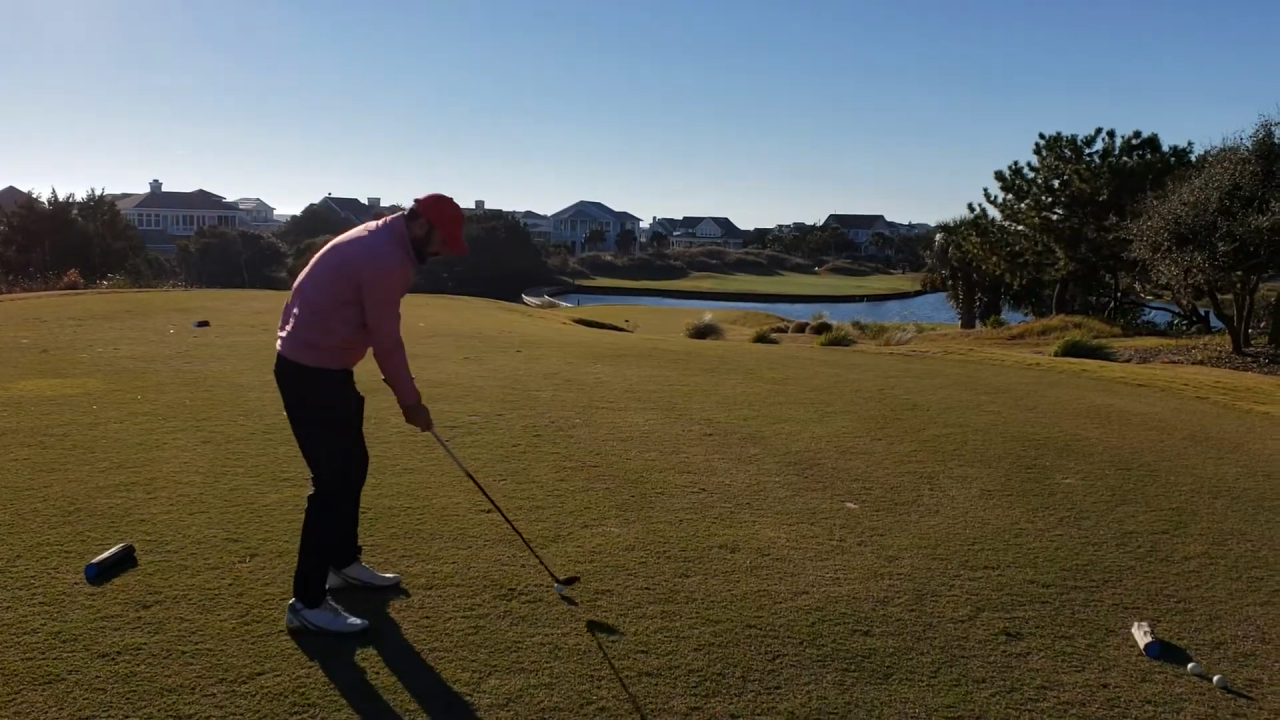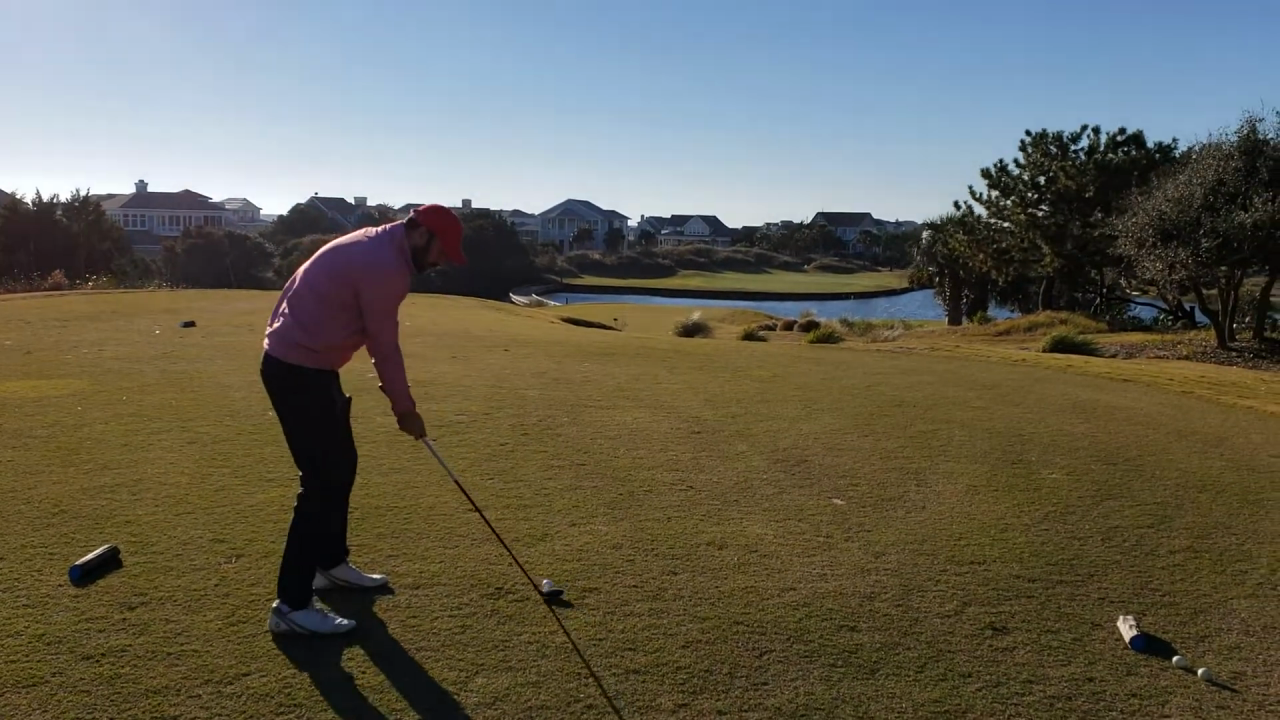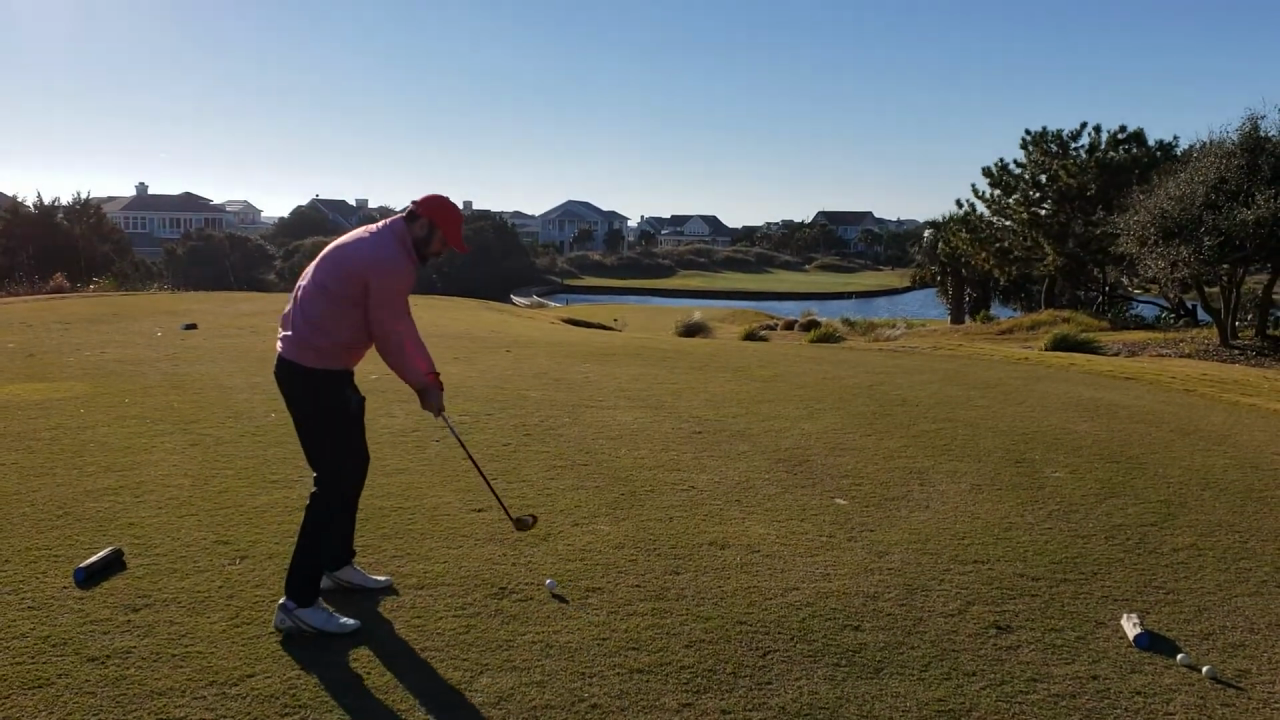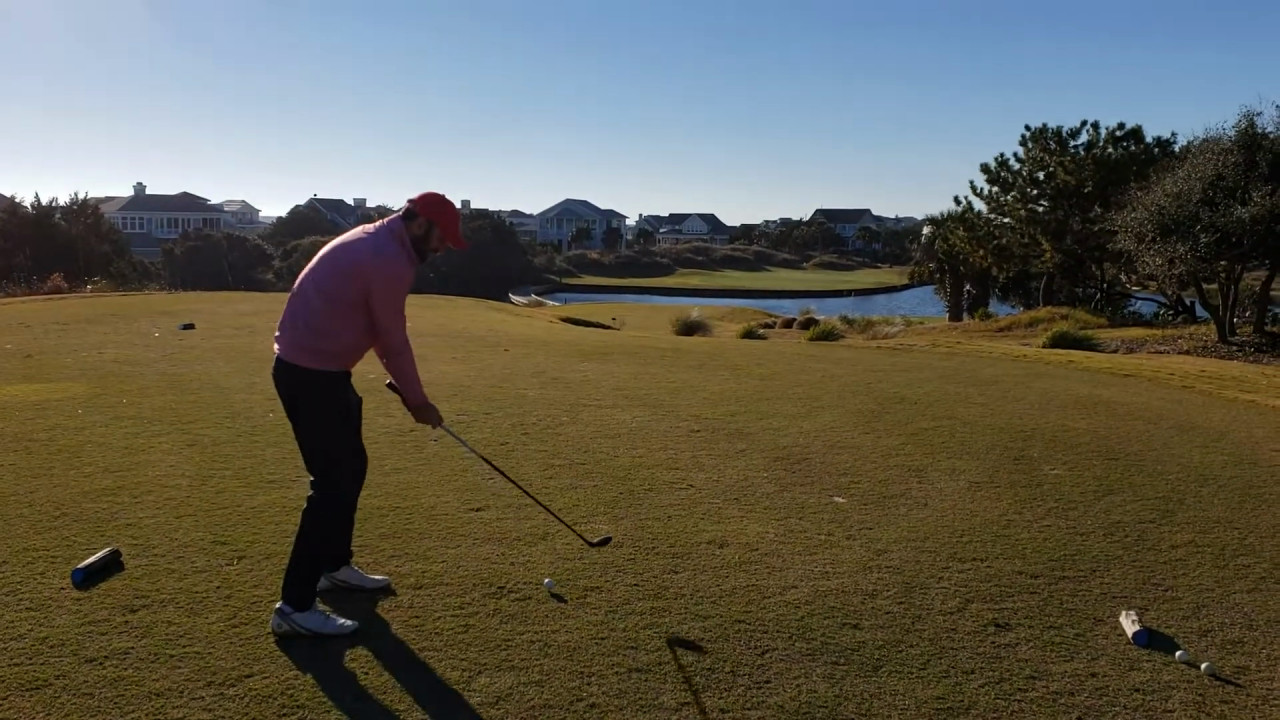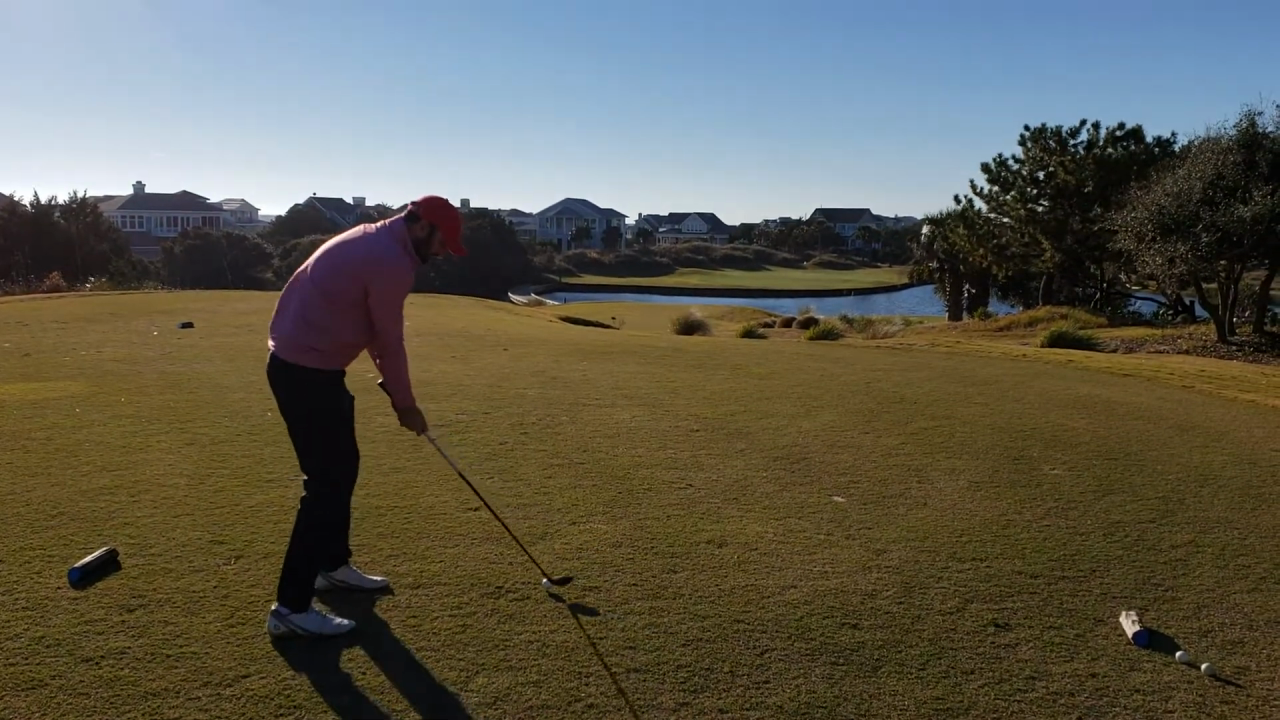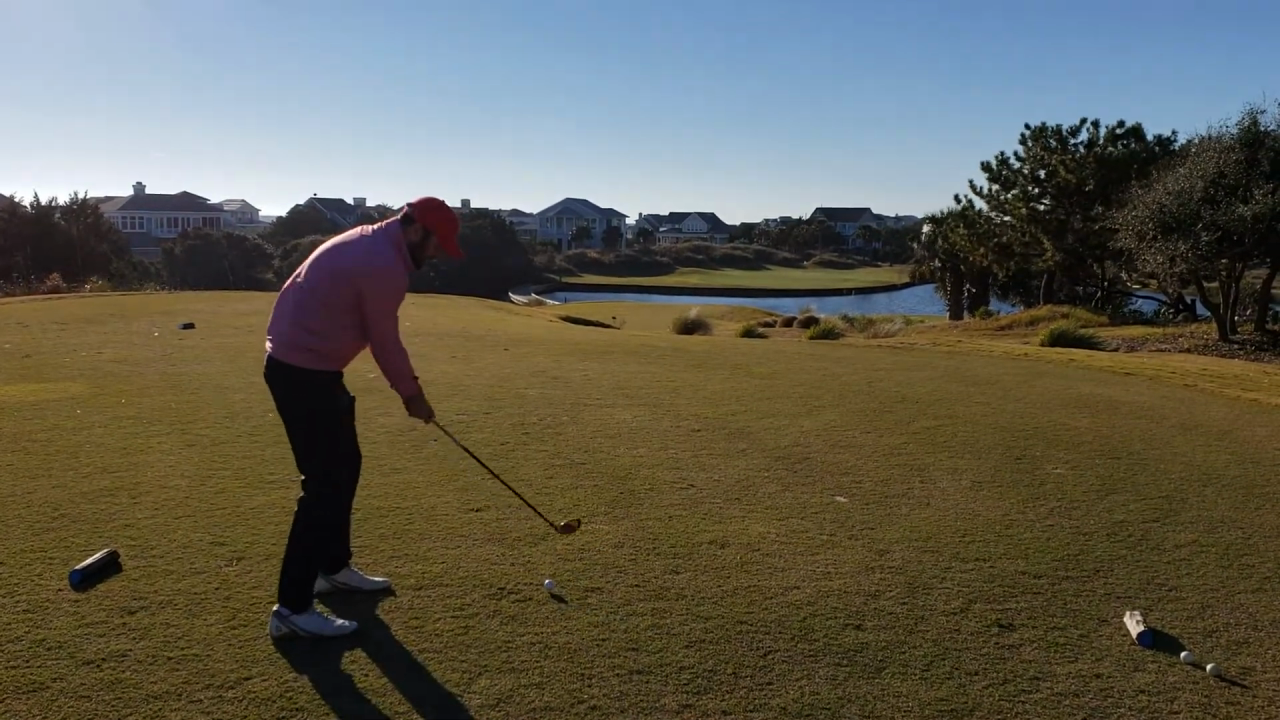
dt=0.5s
person 1, frame 1
left shoulder: (381, 243)
right shoulder: (384, 258)
left elbow: (382, 336)
right elbow: (386, 341)
left wrist: (405, 392)
right wrist: (410, 401)
left hip: (323, 365)
right hip: (311, 370)
left knee: (351, 466)
right knee: (335, 479)
left ankle: (343, 562)
right ankle: (307, 602)
person 1, frame 2
left shoulder: (379, 250)
right shoulder: (383, 266)
left elbow: (381, 342)
right elbow: (383, 348)
left wrist: (401, 399)
right wrist: (405, 408)
left hip: (306, 364)
right hip: (296, 368)
left knee: (340, 466)
right knee: (324, 479)
left ankle: (330, 563)
right ankle: (291, 604)
person 1, frame 3
left shoulder: (383, 247)
right shoulder: (387, 260)
left elbow: (401, 324)
right elbow: (389, 340)
left wrist: (430, 376)
right wrist: (423, 388)
left hip: (322, 366)
right hip: (311, 371)
left knee: (352, 466)
right knee: (335, 479)
left ankle: (336, 565)
right ankle: (298, 601)
person 1, frame 4
left shoulder: (373, 242)
right shoulder: (389, 262)
left elbow: (382, 334)
right elbow: (395, 341)
left wrist: (407, 389)
right wrist: (418, 400)
left hip: (312, 366)
right hip: (312, 374)
left knee: (349, 468)
right knee: (333, 482)
left ankle: (334, 565)
right ankle: (295, 605)
person 1, frame 5
left shoulder: (373, 242)
right shoulder: (391, 262)
left elbow: (376, 333)
right elbow: (390, 342)
left wrist: (396, 390)
right wrist: (406, 404)
left hip: (302, 362)
right hip: (307, 371)
left knee: (342, 468)
right knee: (328, 482)
left ankle: (333, 564)
right ankle: (291, 606)
person 1, frame 6
left shoulder: (369, 243)
right shoulder: (384, 265)
left elbow: (379, 336)
right elbow: (385, 343)
left wrist: (409, 384)
right wrist: (413, 395)
left hip: (303, 365)
right hip: (303, 372)
left knee: (344, 467)
right knee: (325, 481)
left ankle: (333, 567)
right ankle: (292, 607)
